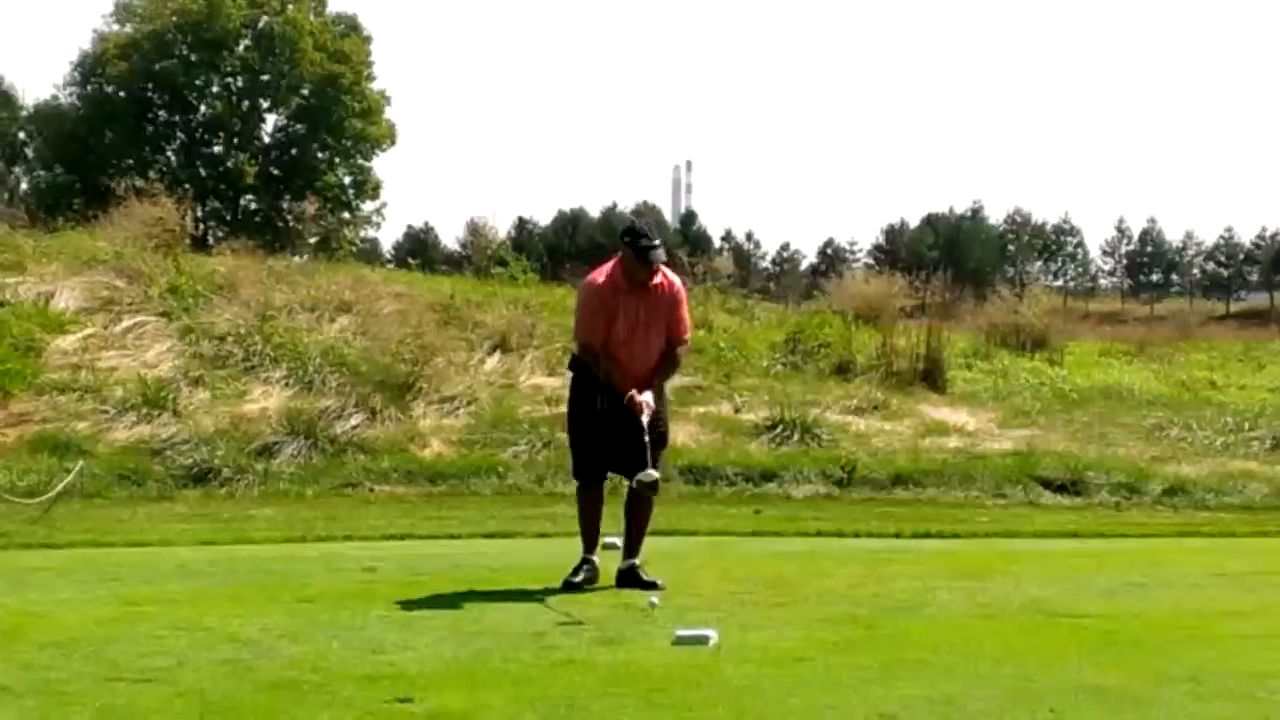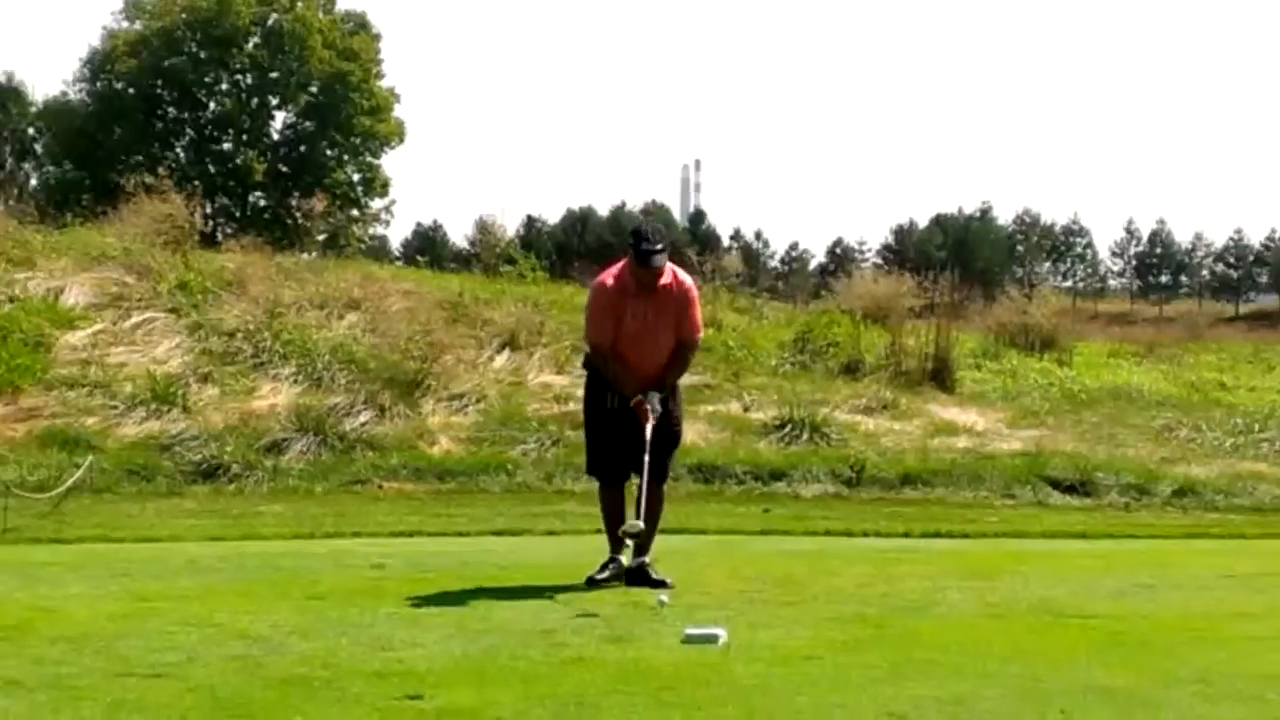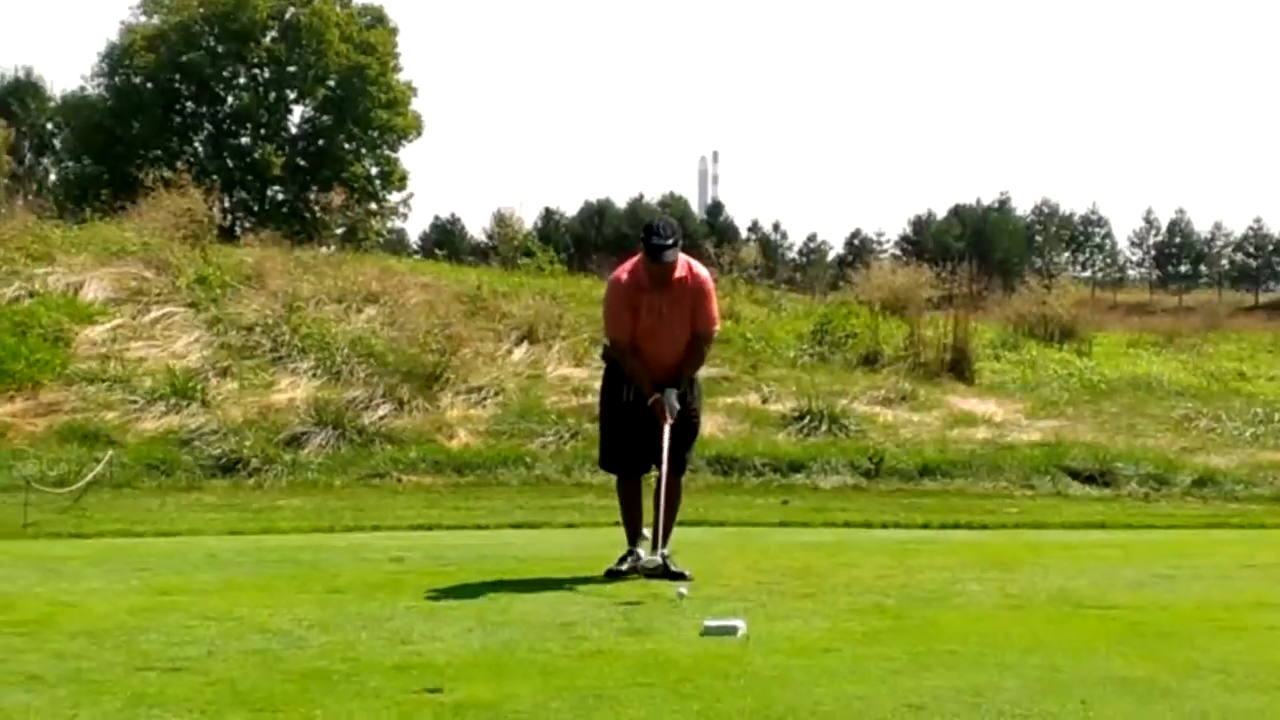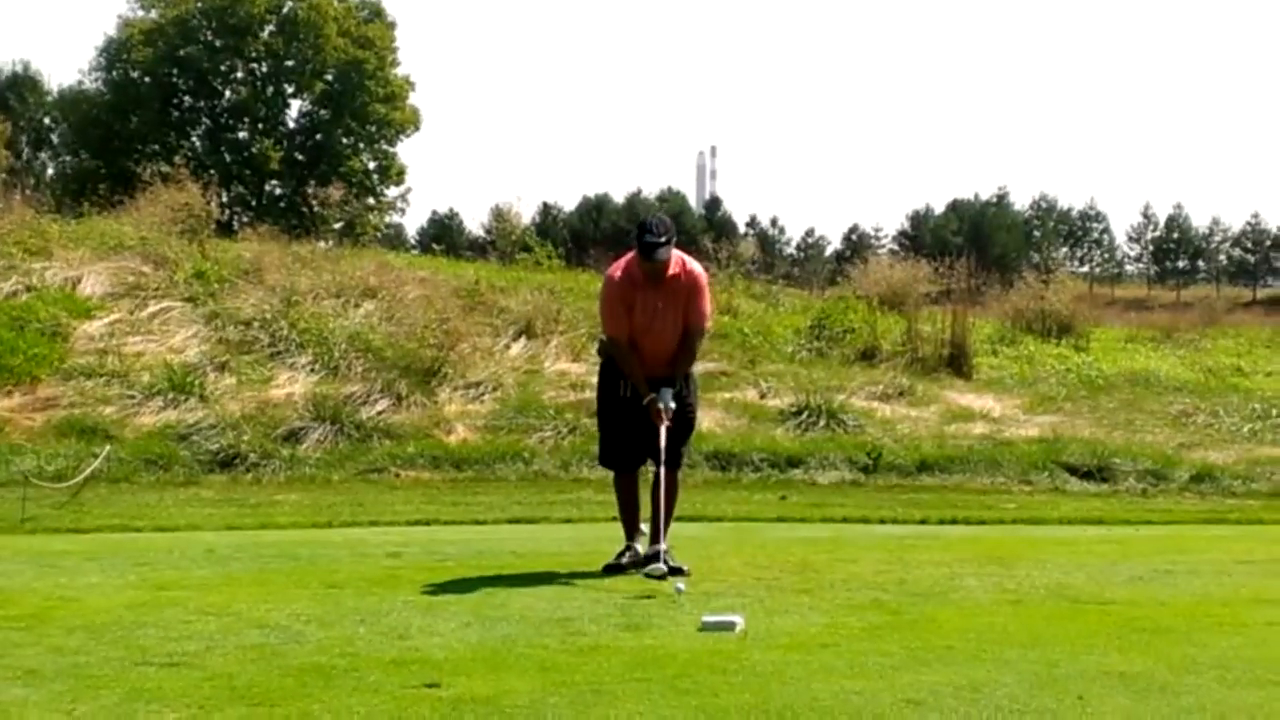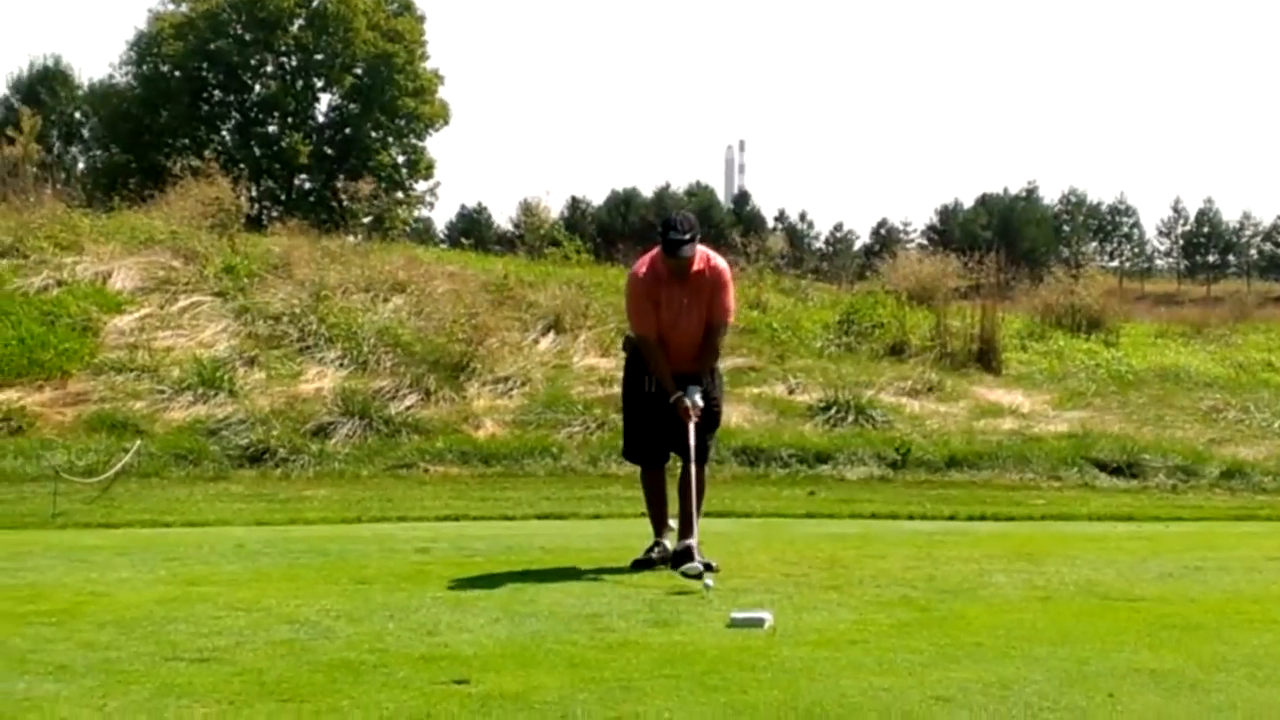
dt=0.2s
person 1, frame 1
left shoulder: (671, 287)
right shoulder: (597, 286)
left elbow: (677, 345)
right elbow: (590, 350)
left wrist: (652, 389)
right wrist: (625, 391)
left hip: (647, 393)
right hip: (598, 390)
left knee: (646, 480)
right knee: (590, 476)
left ankle: (630, 564)
right ankle: (589, 560)
person 1, frame 2
left shoulder: (683, 286)
right shoulder: (606, 288)
left elbow: (689, 346)
right elbow: (600, 352)
left wrist: (659, 391)
right wrist: (633, 397)
left hip: (660, 391)
right hip: (611, 390)
left knee: (656, 478)
right knee: (610, 476)
left ankle: (641, 562)
right ankle: (615, 558)
person 1, frame 3
left shoulder: (699, 279)
right shoulder: (621, 283)
left elbow: (703, 339)
right elbow: (620, 348)
left wrist: (675, 388)
right wrist: (650, 396)
left hip: (678, 384)
right hip: (628, 383)
left knee: (673, 470)
right knee: (628, 469)
left ankle: (660, 553)
right ankle: (634, 551)
person 1, frame 4
left shoulder: (693, 274)
right shoulder: (616, 279)
left elbow: (694, 335)
right elbow: (619, 345)
left wrist: (670, 387)
right wrist: (647, 396)
left hip: (674, 378)
right hip: (624, 377)
left knee: (669, 464)
right knee: (624, 463)
left ankle: (658, 548)
right ankle: (632, 545)
person 1, frame 5
left shoulder: (717, 270)
right shoulder: (641, 276)
left elbow: (716, 332)
right elbow: (647, 342)
left wrist: (697, 385)
right wrist: (674, 394)
left hip: (699, 372)
right hip: (651, 372)
left knee: (696, 459)
right knee: (651, 458)
left ankle: (687, 544)
right ankle: (660, 541)
